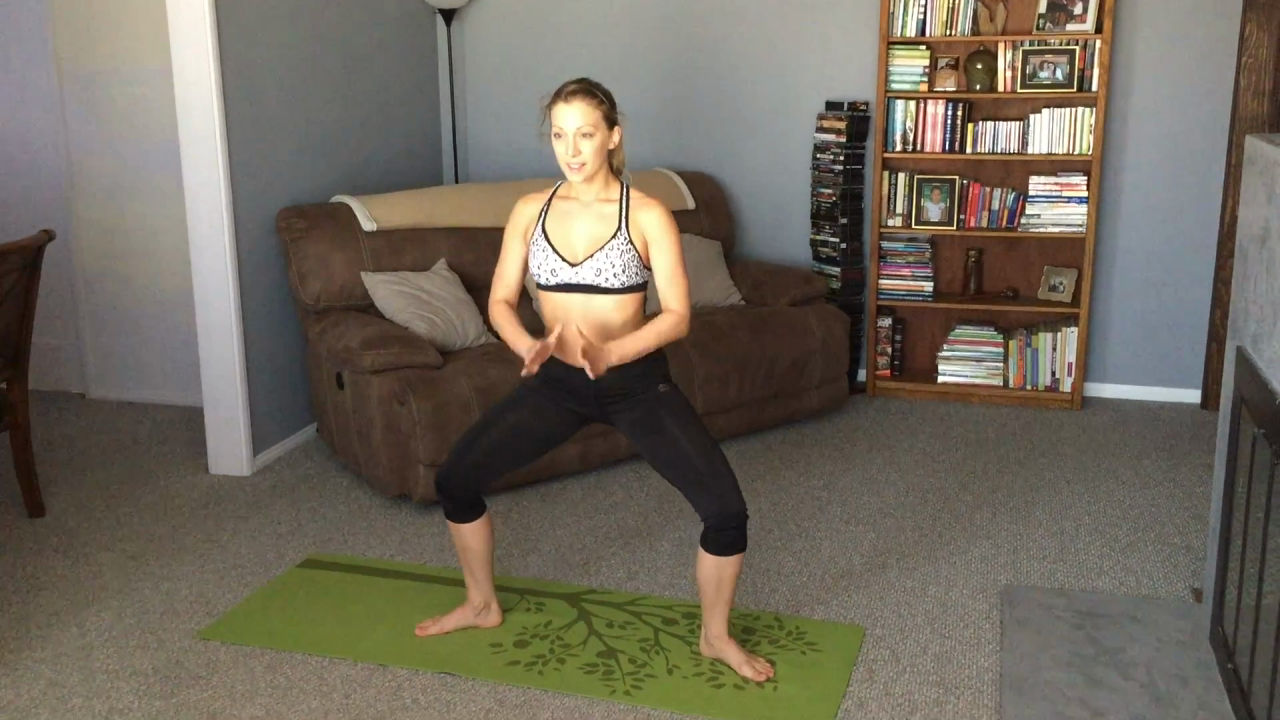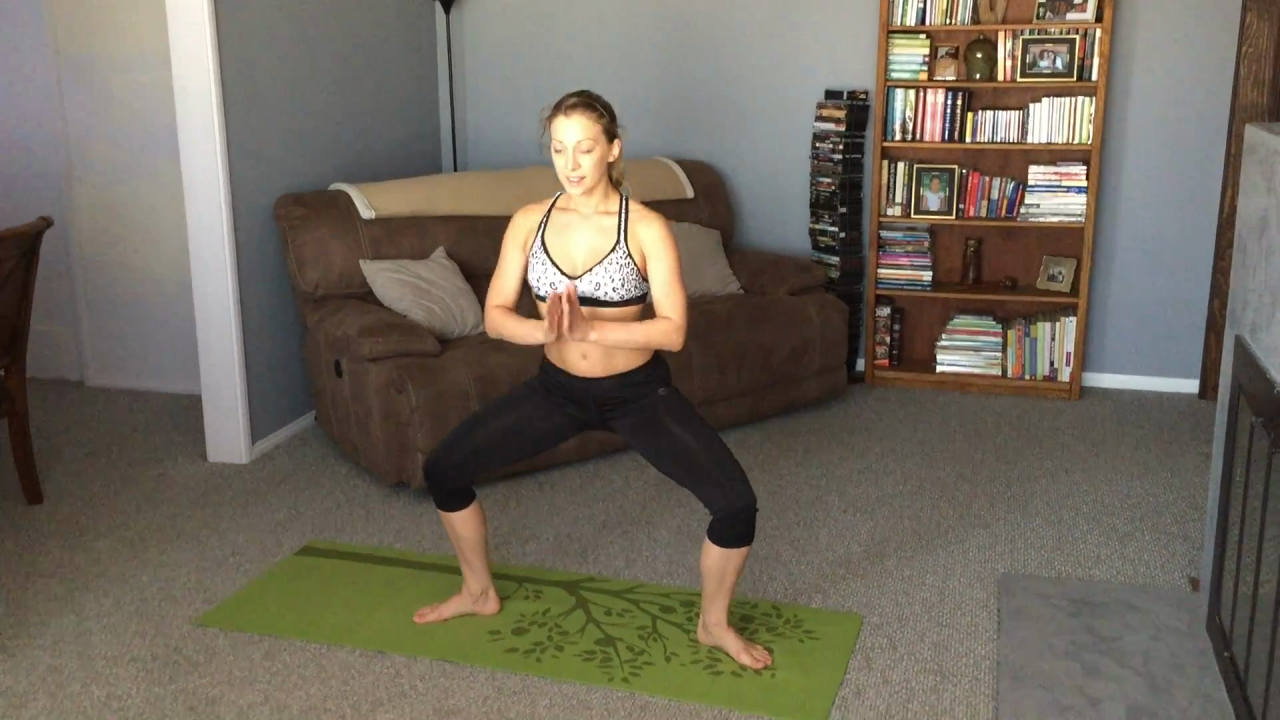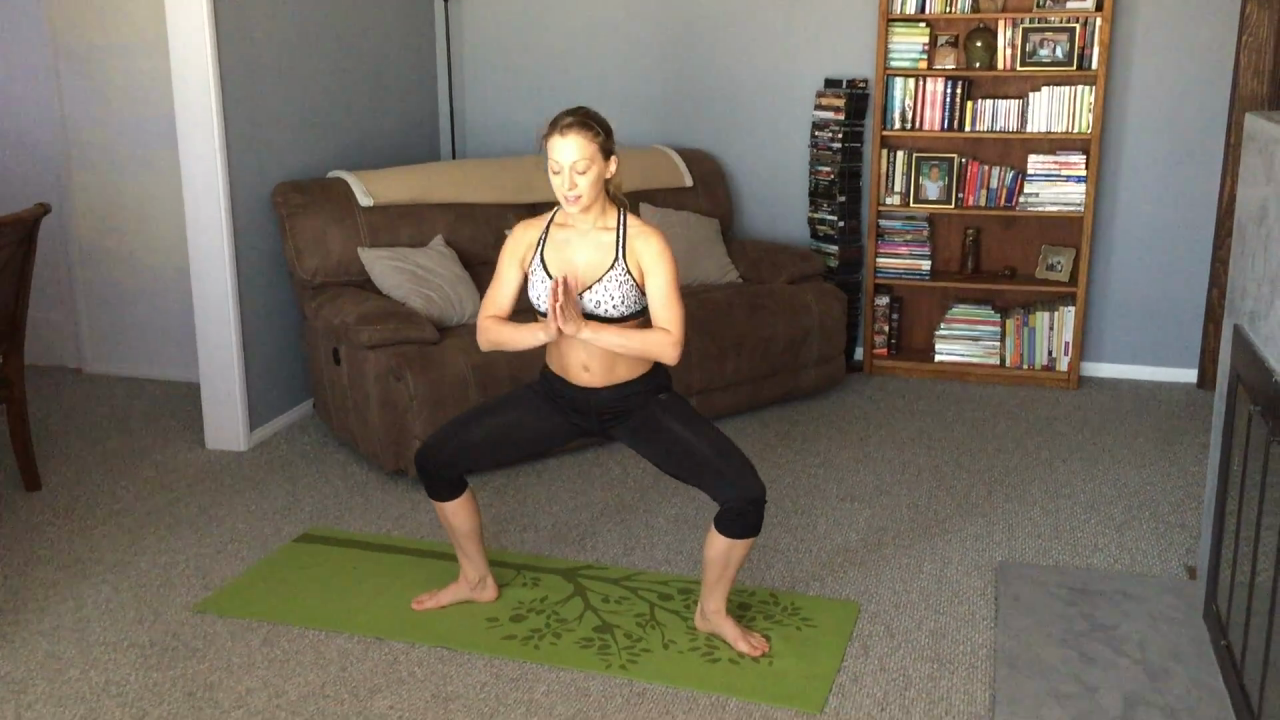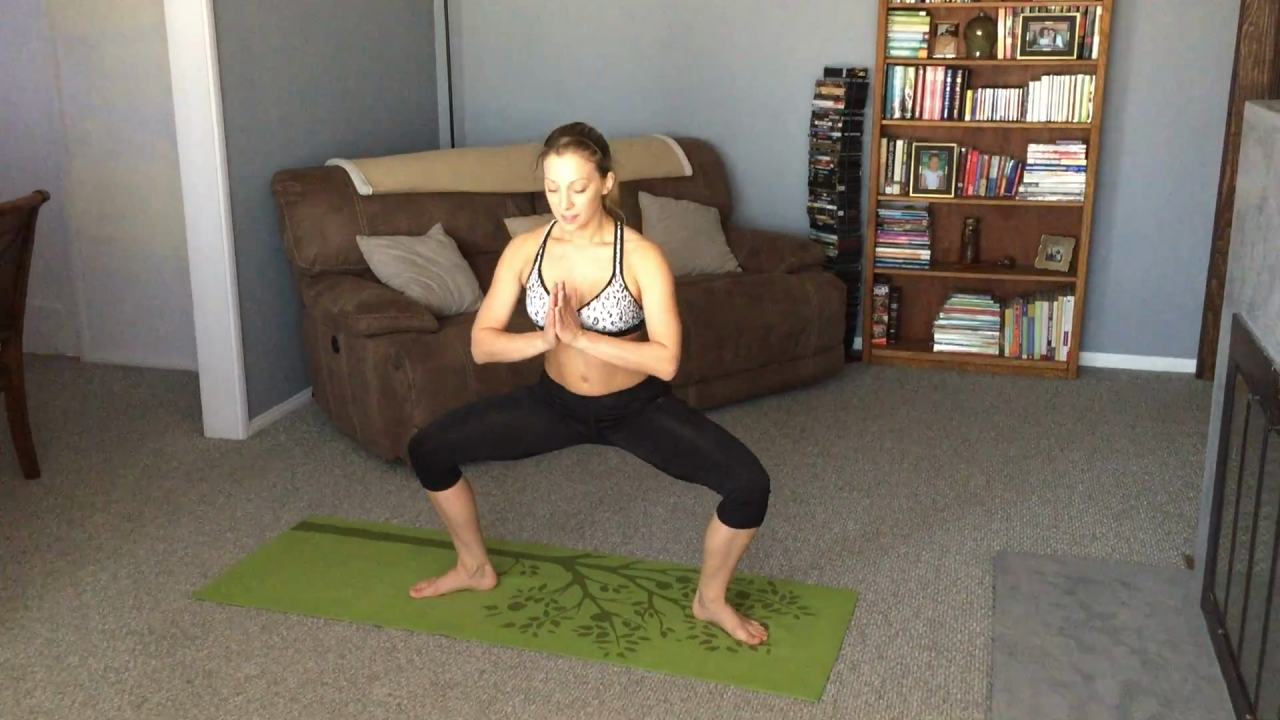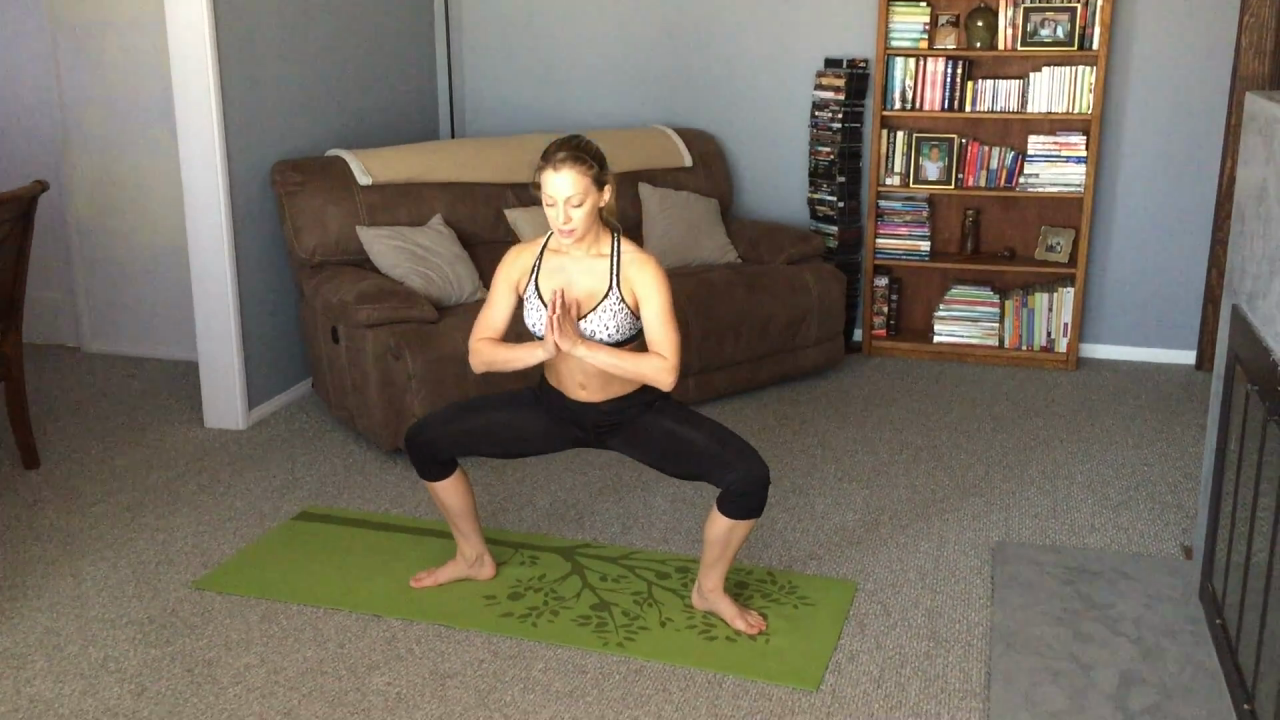
dt=0.2s
person 1, frame 1
left shoulder: (648, 215)
right shoulder: (529, 211)
left elbow: (677, 313)
right elbow: (500, 300)
left wrist: (609, 350)
right wrist: (527, 346)
left hip: (636, 381)
right hip: (556, 382)
left knee: (726, 510)
right knee: (455, 480)
left ankle: (715, 636)
right ankle: (481, 604)
person 1, frame 2
left shoulder: (646, 227)
right shoulder: (528, 221)
left elbow: (674, 329)
right elbow: (494, 313)
left wrist: (590, 326)
right wrist: (542, 330)
left hip: (638, 390)
right hip: (557, 387)
left knee: (736, 503)
right knee: (443, 470)
left ankle: (714, 622)
right ankle: (478, 592)
person 1, frame 3
left shoulder: (644, 242)
right shoulder: (526, 236)
left elbow: (670, 346)
right elbow: (487, 330)
left wrist: (583, 327)
right wrist: (546, 330)
left hip: (639, 399)
right hip: (557, 394)
left knee: (746, 494)
right knee: (434, 461)
left ankle: (712, 611)
right ankle: (476, 579)
person 1, frame 4
left shoulder: (642, 256)
right shoulder: (524, 249)
left elbow: (667, 361)
right elbow: (481, 344)
left wrist: (579, 335)
right wrist: (545, 338)
left hip: (637, 406)
right hip: (555, 401)
left knee: (750, 485)
right knee: (427, 450)
left ankle: (710, 599)
right ankle: (475, 567)
person 1, frame 5
left shoulder: (638, 268)
right shoulder: (521, 260)
left elbow: (666, 372)
right elbow: (479, 354)
left wrist: (579, 345)
right wrist: (545, 348)
left hip: (635, 412)
right hip: (554, 406)
left knee: (750, 477)
right knee: (424, 440)
left ankle: (709, 588)
right ankle: (474, 557)
